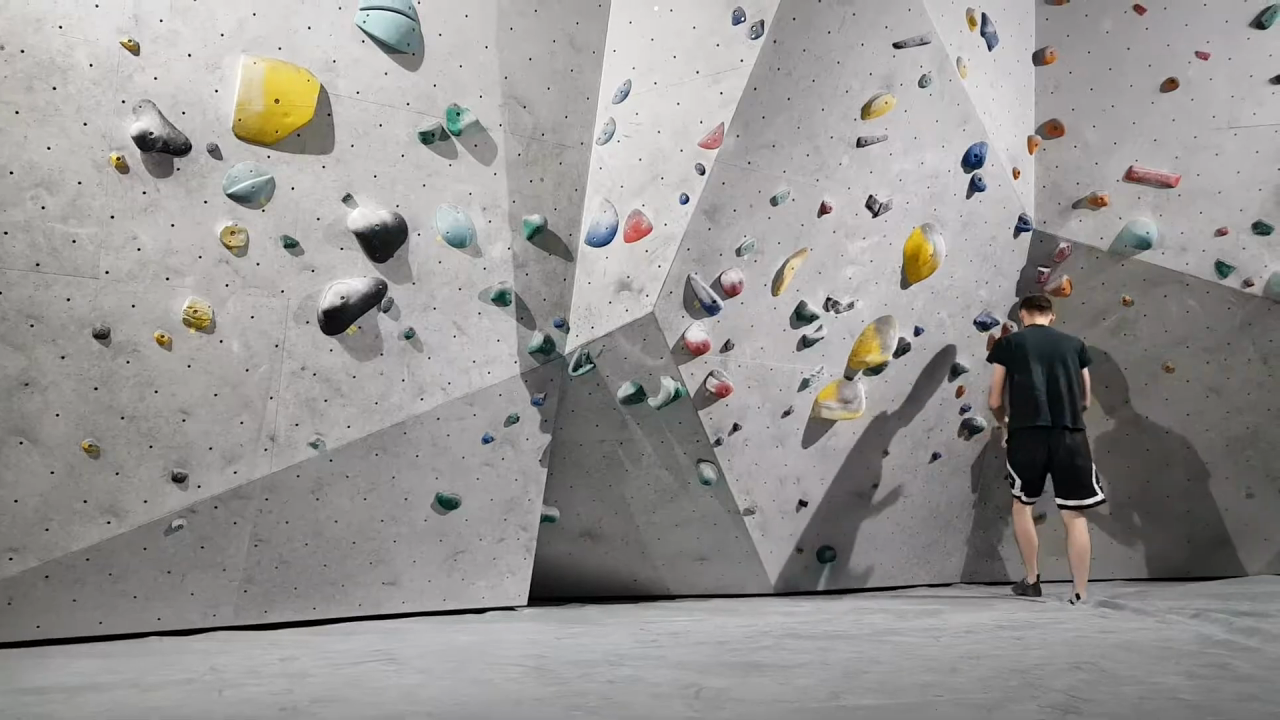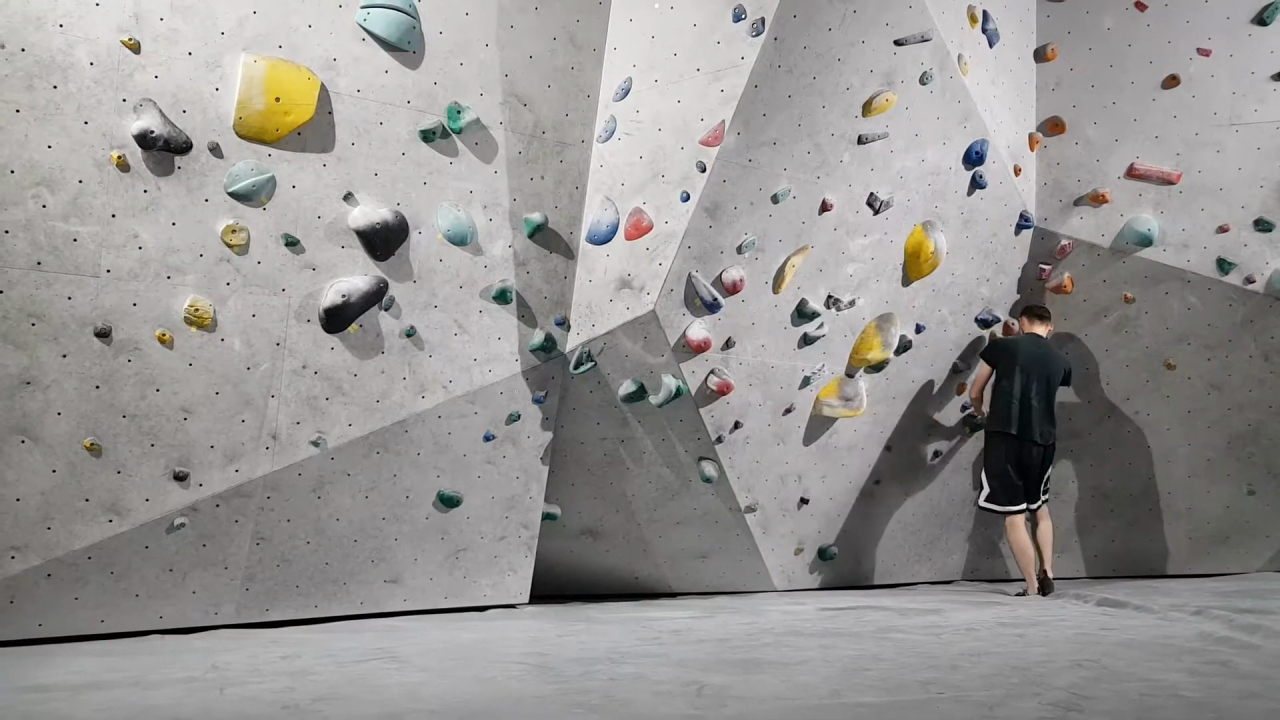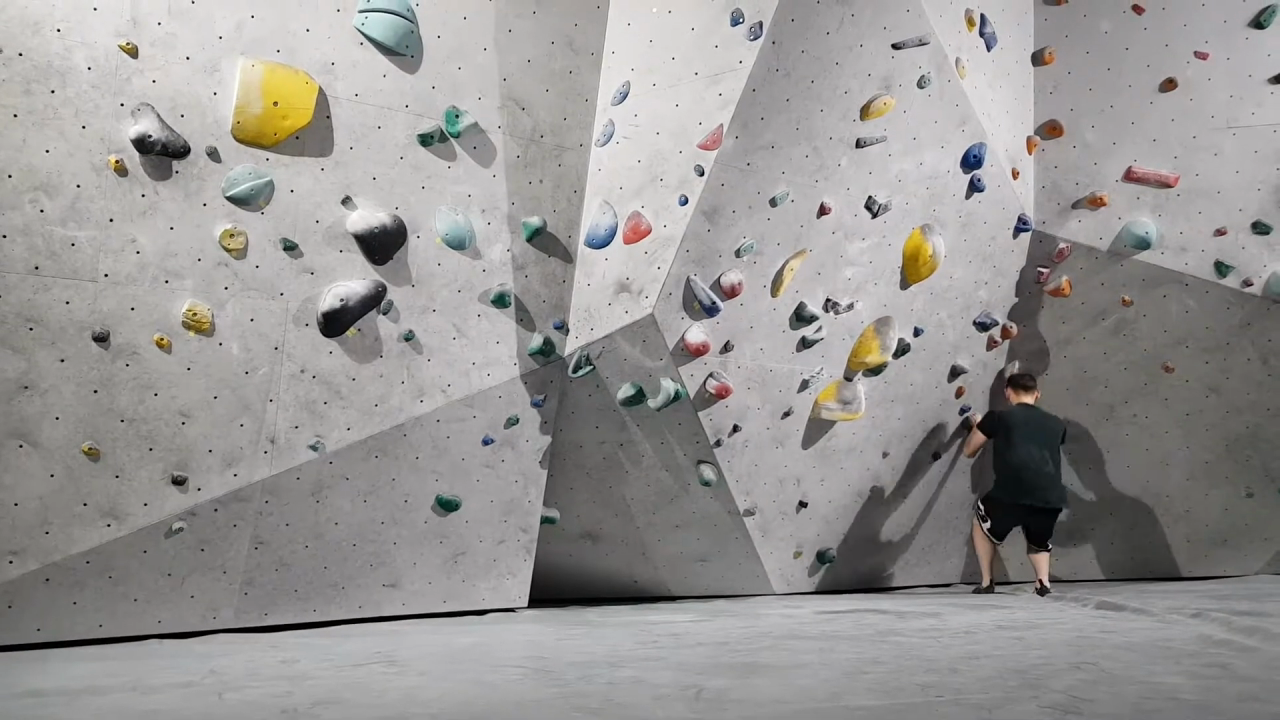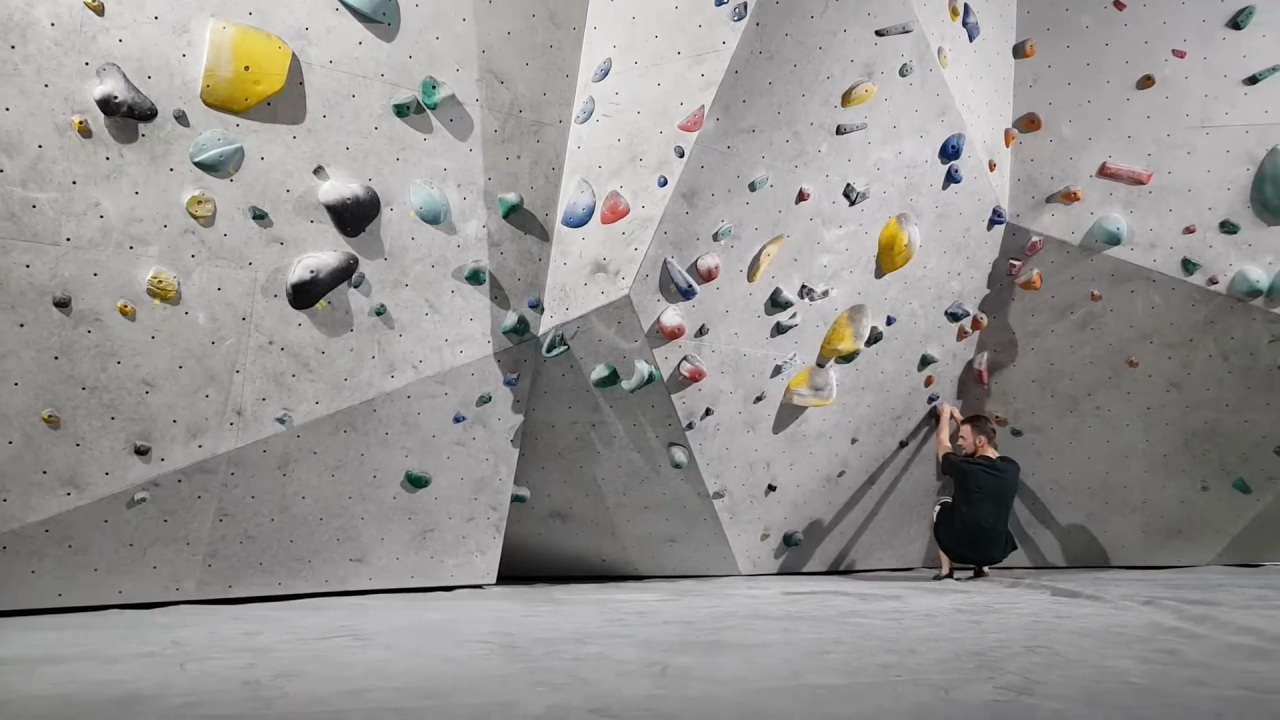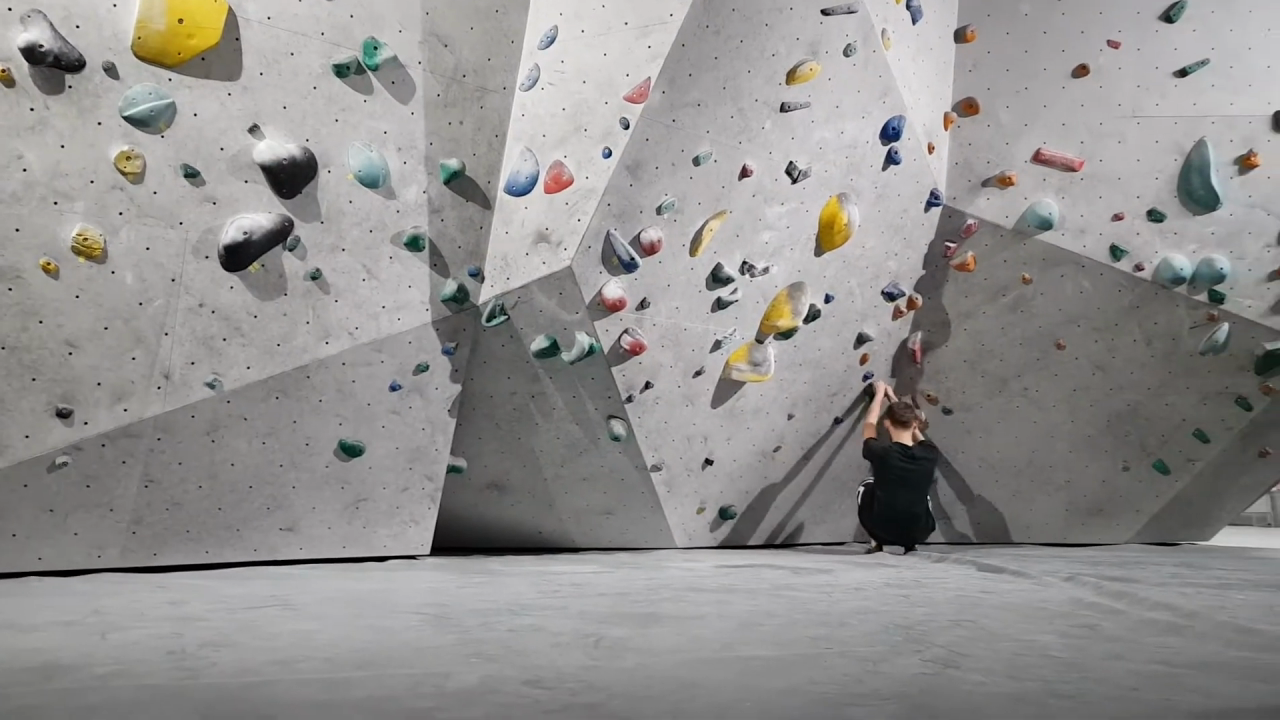
dt=0.7s
person 1, frame 1
left shoulder: (1008, 343)
right shoulder: (1075, 344)
left elbow: (995, 401)
right elbow: (1085, 400)
left wrist: (1004, 423)
left hip: (1027, 433)
right hip: (1071, 433)
left knee: (1021, 503)
right knee: (1074, 515)
left ankle: (1031, 579)
right ankle: (1080, 593)
person 1, frame 2
left shoulder: (1001, 346)
right shoulder: (1061, 361)
left elbow: (975, 392)
left wrist: (980, 410)
left hip: (1004, 436)
right hip: (1042, 441)
left knee: (1014, 516)
right knee: (1039, 507)
left ankle: (1032, 587)
right ankle: (1047, 576)
person 1, frame 3
left shoulder: (998, 417)
right shoulder: (1056, 423)
left elbow: (969, 451)
left wrist: (976, 425)
left hip: (1010, 496)
right hip: (1049, 500)
left knee: (981, 518)
right knee: (1037, 541)
left ankle: (986, 583)
right ankle: (1043, 582)
person 1, frame 4
left shoulder: (963, 468)
right shoulder: (1011, 468)
left elbow: (942, 443)
right elbow: (986, 448)
left wrist: (945, 415)
right wrist: (958, 418)
left hip: (960, 550)
right hip: (997, 553)
left knee: (943, 505)
left ankle: (946, 571)
right ankle: (982, 568)
person 1, frame 5
left shoulder: (880, 453)
right shoulder: (931, 454)
left elbow: (869, 425)
right elbow: (913, 431)
left wrist: (880, 394)
right wrist: (891, 396)
left hip: (882, 530)
right hip: (918, 531)
left knee: (866, 488)
left ankle: (876, 544)
right ankle: (911, 544)
